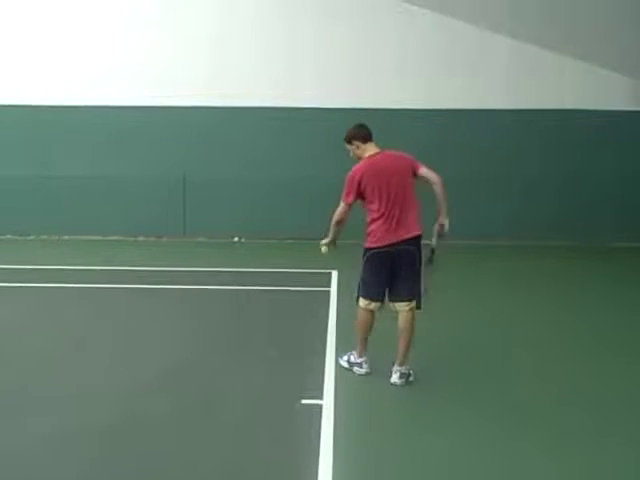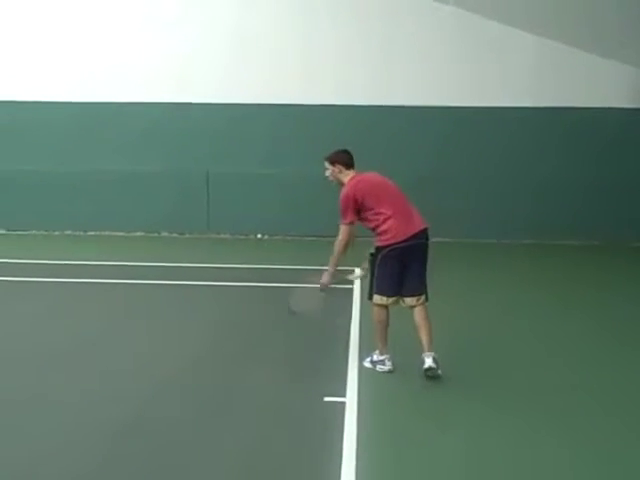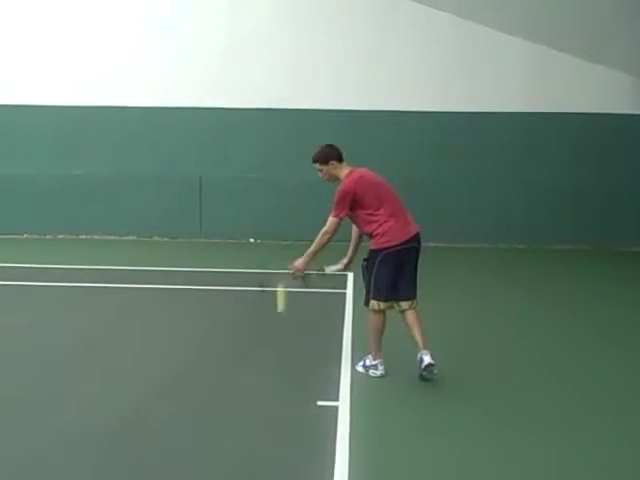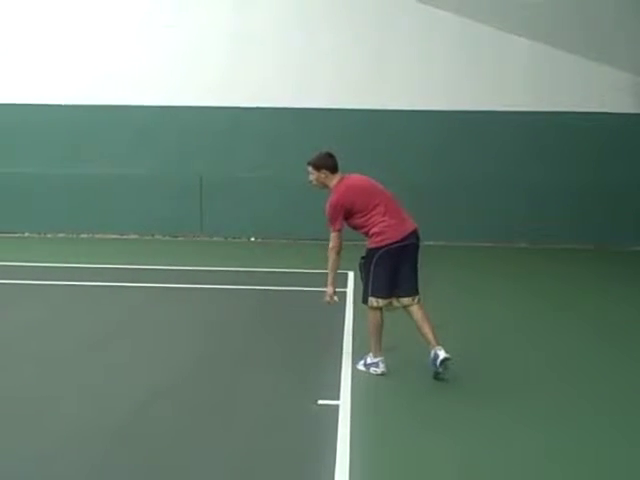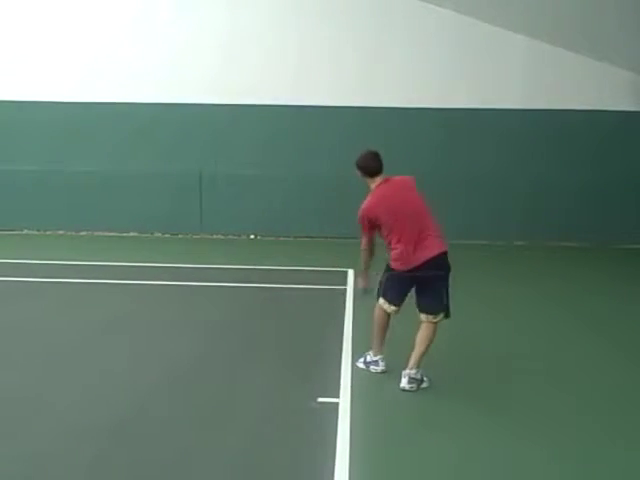
dt=1s
person 1, frame 1
left shoulder: (358, 172)
right shoulder: (402, 159)
left elbow: (340, 215)
right elbow: (435, 179)
left wrist: (330, 238)
right wrist: (443, 215)
left hip: (378, 245)
right hip: (409, 241)
left knee: (366, 304)
right knee: (406, 307)
left ankle: (359, 358)
right ankle: (400, 368)
person 1, frame 2
left shoulder: (348, 192)
right shoulder: (372, 178)
left elbow: (344, 238)
left wrist: (329, 271)
right wrist: (371, 262)
left hip: (392, 242)
right hip: (418, 234)
left knee: (380, 300)
right knee: (417, 301)
left ankle: (382, 356)
right ankle: (428, 355)
person 1, frame 3
left shoulder: (346, 187)
right shoulder: (362, 176)
left elbow: (328, 231)
left wrist: (305, 259)
right wrist: (349, 257)
left hip: (388, 245)
right hip: (410, 238)
left knee: (376, 305)
right knee: (407, 303)
left ankle: (375, 361)
right ankle: (424, 354)
person 1, frame 4
left shoulder: (336, 199)
right shoulder: (356, 181)
left elbow: (335, 247)
left wrist: (330, 284)
left hip: (385, 243)
right hip: (409, 235)
left knee: (374, 303)
right knee: (410, 300)
left ankle: (376, 359)
right ankle: (437, 350)
person 1, frame 5
left shoulder: (367, 208)
right shoulder: (407, 182)
left elbow: (367, 247)
left wrist: (363, 276)
left hip: (403, 264)
right hip: (436, 258)
left knee: (384, 304)
right knee: (430, 318)
left ankle: (374, 358)
right ankle: (410, 373)
